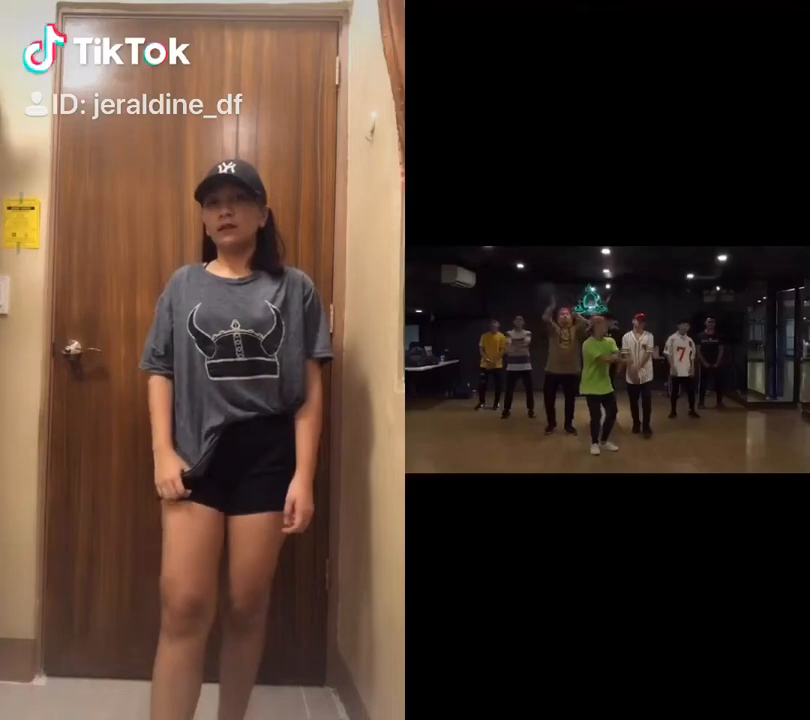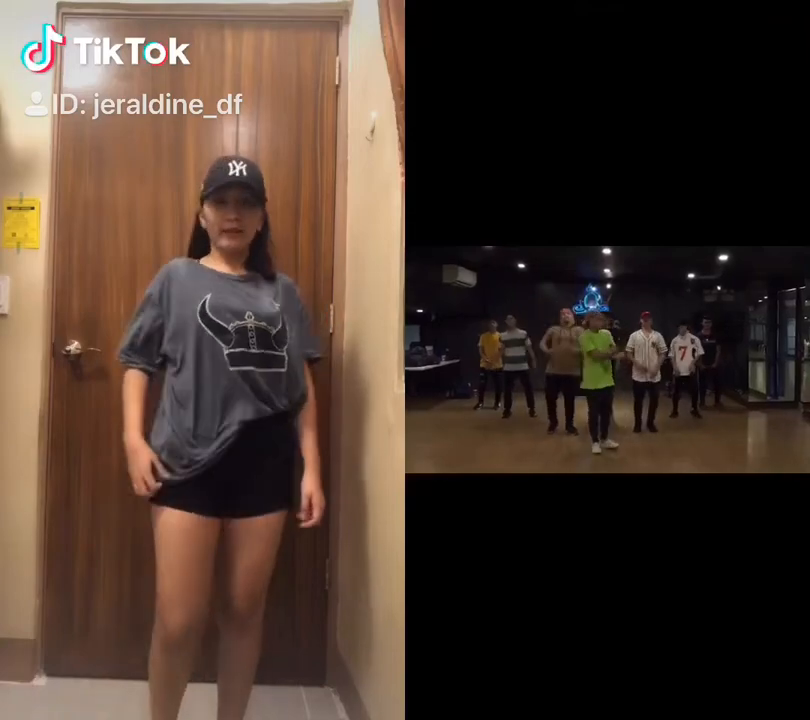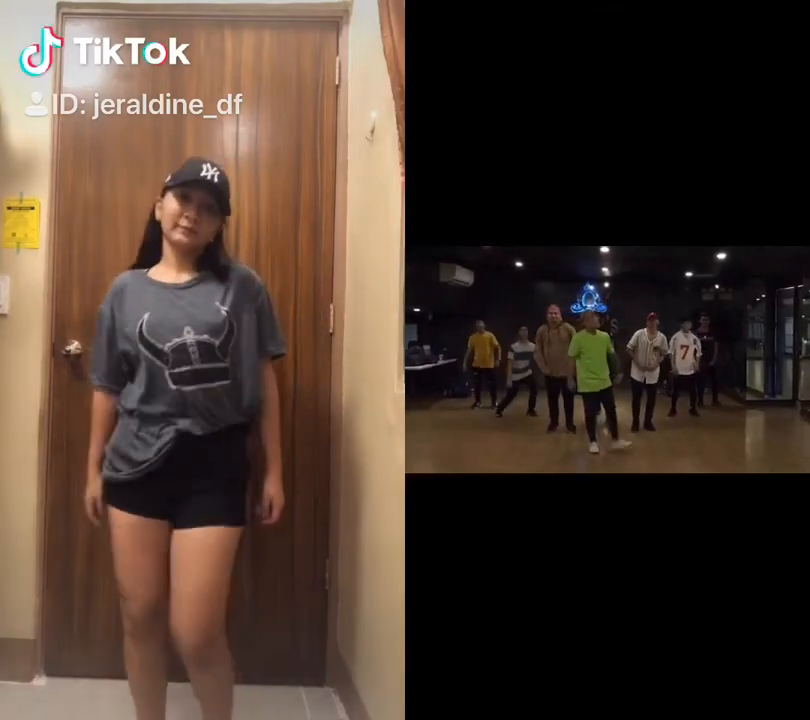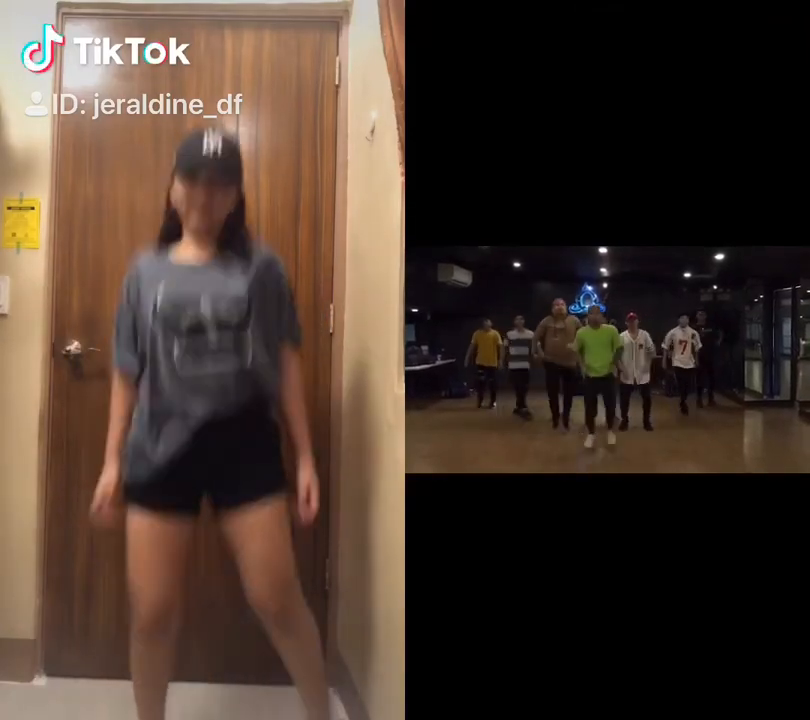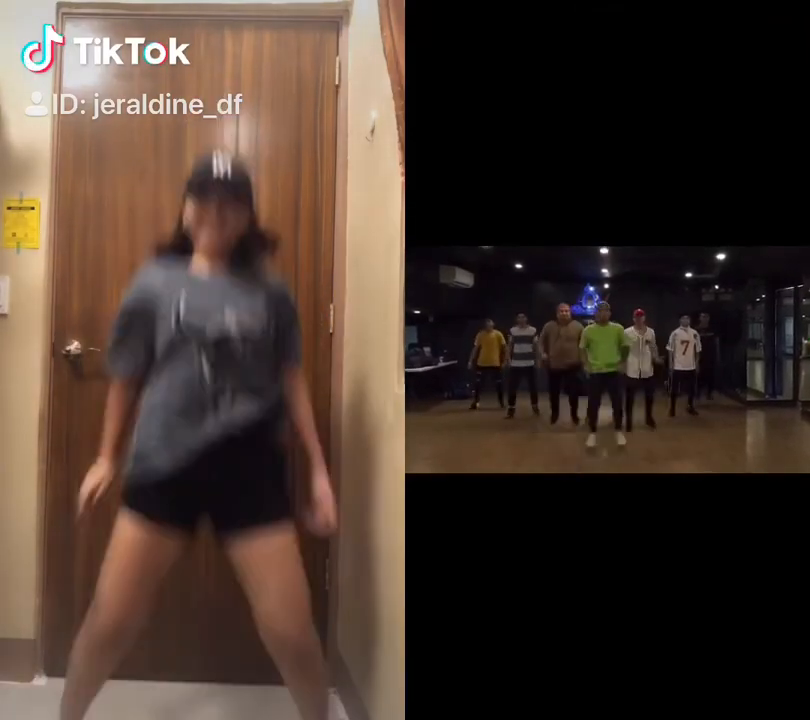
dt=0.7s
person 1, frame 1
left shoulder: (295, 287)
right shoulder: (183, 284)
left elbow: (310, 387)
right elbow: (160, 373)
left wrist: (304, 475)
right wrist: (163, 452)
left hip: (267, 457)
right hip: (197, 455)
left knee: (247, 607)
right knee: (183, 606)
person 1, frame 2
left shoulder: (282, 290)
right shoulder: (176, 278)
left elbow: (302, 383)
right elbow: (135, 365)
left wrist: (312, 468)
right wrist: (134, 442)
left hip: (265, 461)
right hip: (188, 460)
left knee: (245, 609)
right knee: (178, 621)
person 1, frame 3
left shoulder: (241, 286)
right shoulder: (126, 290)
left elbow: (264, 382)
right elbow: (108, 388)
left wrist: (274, 470)
right wrist: (94, 469)
left hip: (215, 467)
right hip: (138, 466)
left knee: (195, 631)
right knee: (140, 616)
person 1, frame 4
left shoulder: (261, 268)
right shoulder: (146, 271)
left elbow: (287, 362)
right elbow: (127, 370)
left wrist: (305, 455)
right wrist: (111, 461)
left hip: (244, 445)
right hip: (160, 452)
left knee: (277, 602)
right knee: (151, 615)
person 1, frame 5
left shoulder: (269, 293)
right shoulder: (155, 282)
left elbow: (292, 382)
right elbow: (125, 372)
left wrist: (318, 470)
right wrist: (105, 458)
left hip: (249, 467)
right hip: (162, 467)
left knee: (291, 635)
right knee: (110, 624)
